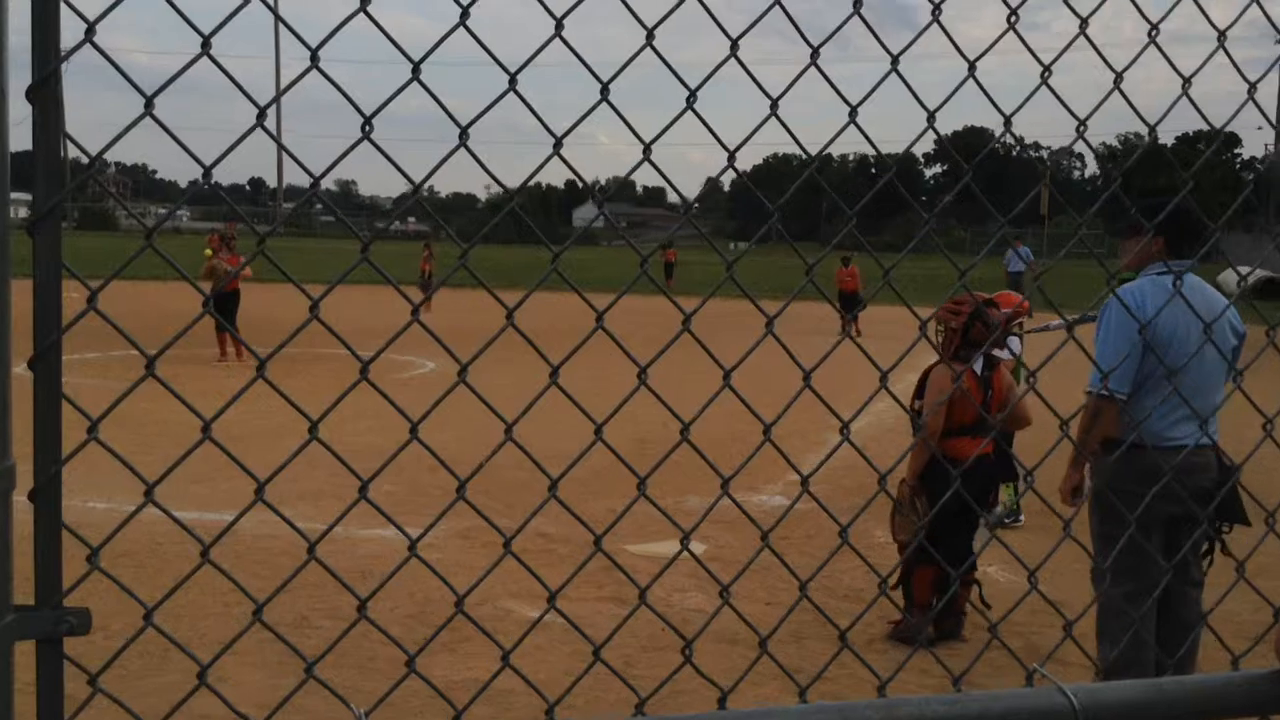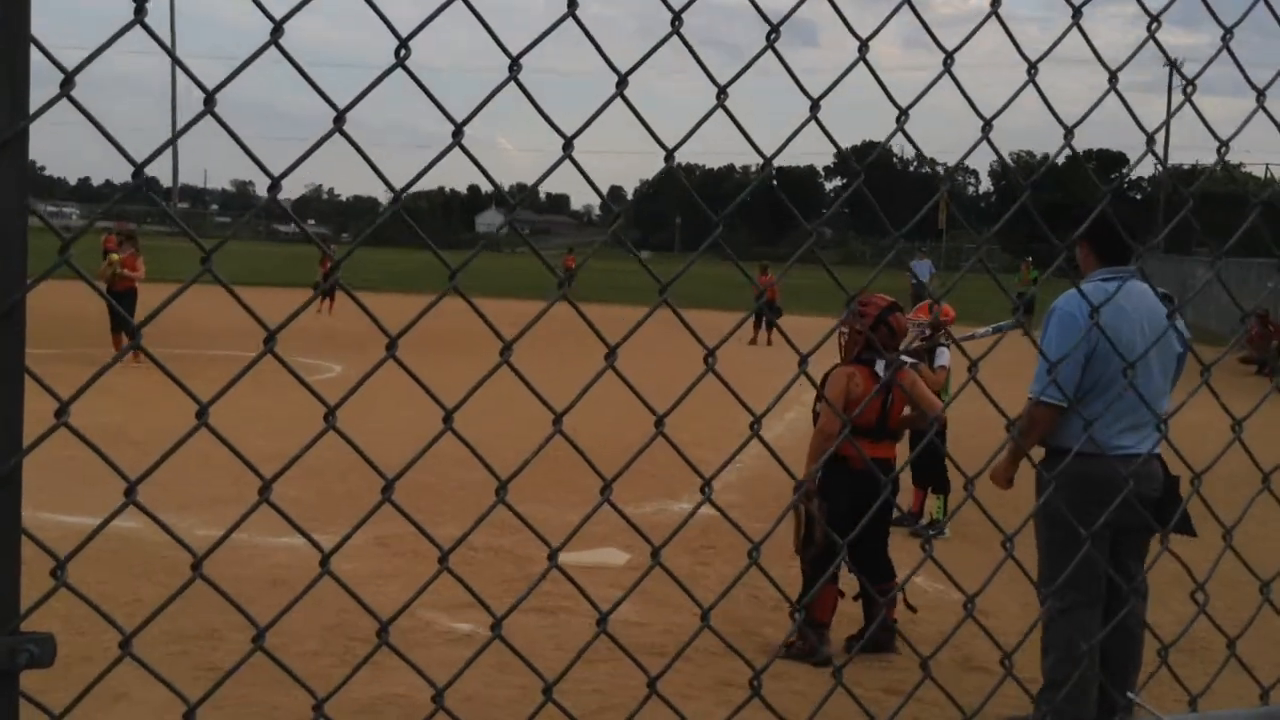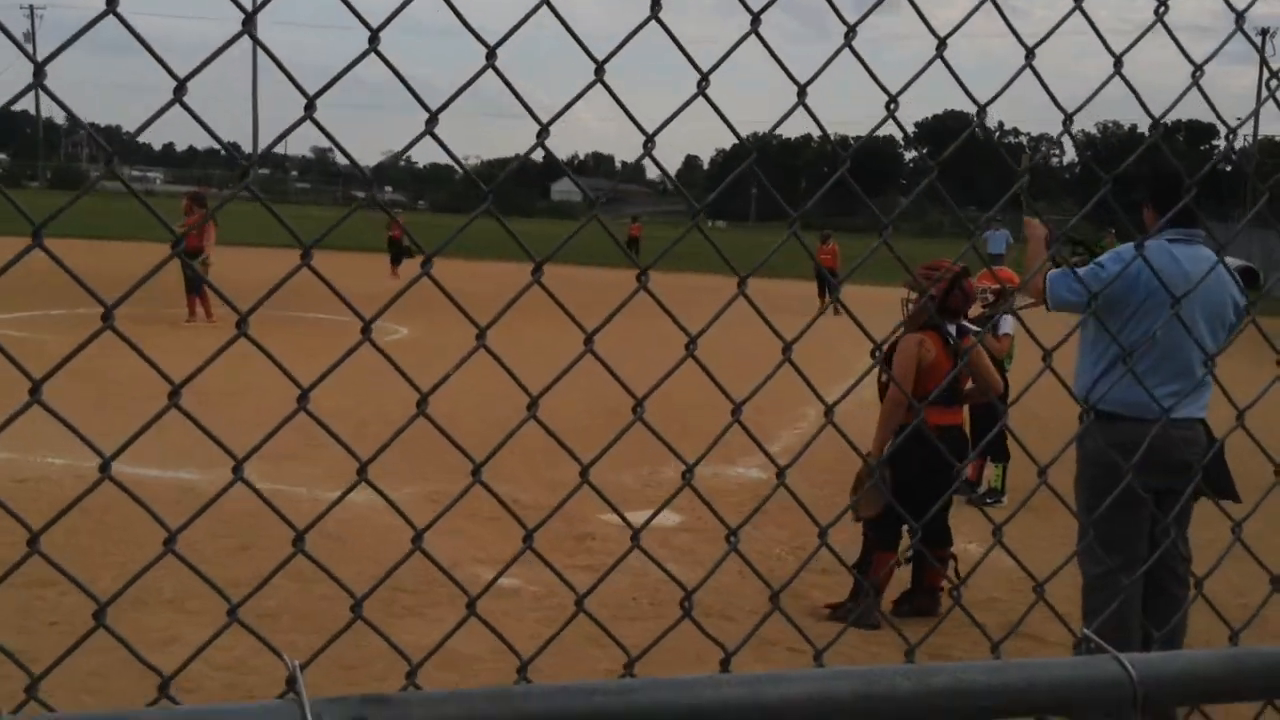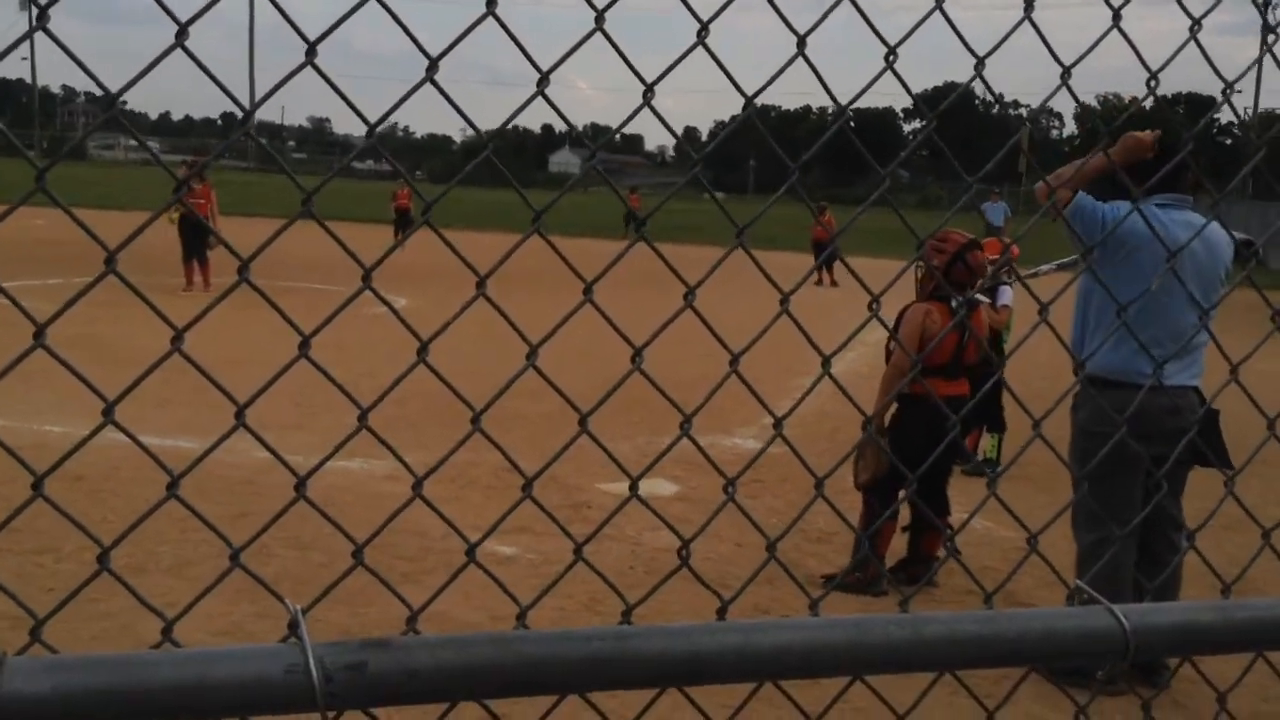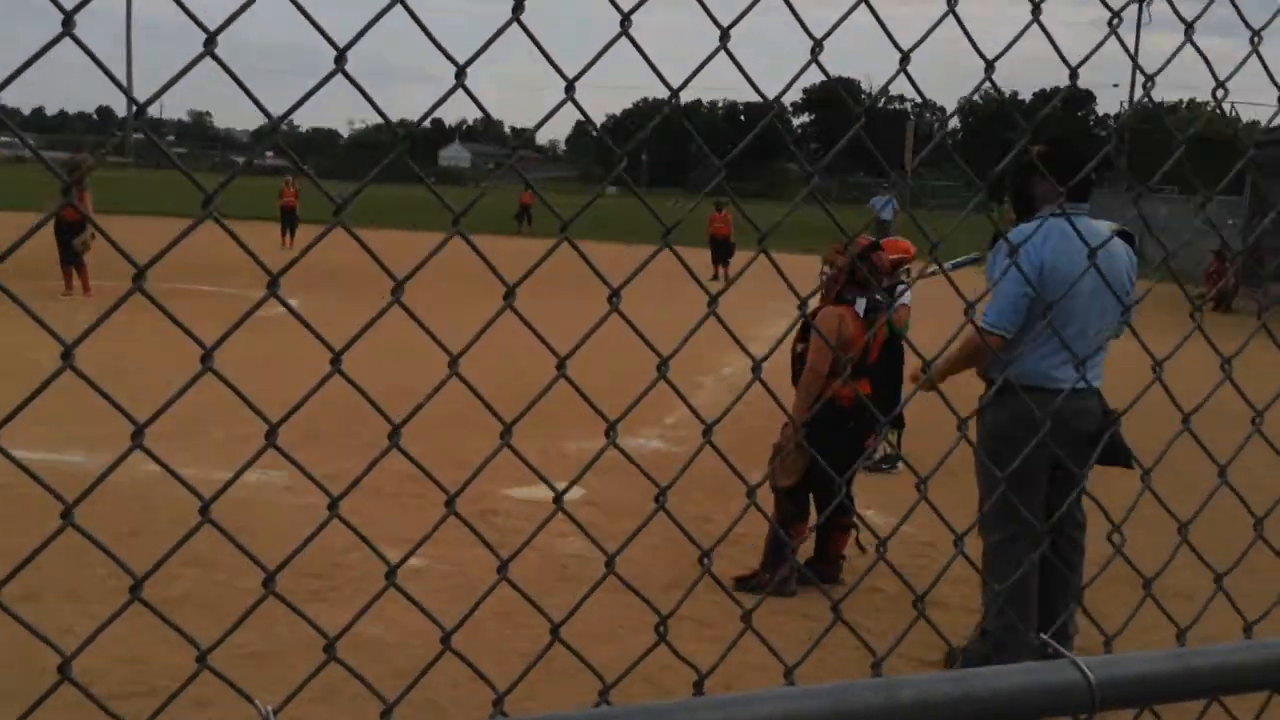
dt=1s
person 1, frame 1
left shoulder: (1129, 300)
right shoulder: (1223, 306)
left elbow: (1107, 398)
right elbow: (1217, 388)
left wrist: (1077, 466)
left hip: (1135, 464)
right hip: (1199, 464)
left knee: (1126, 590)
right knee: (1183, 588)
person 1, frame 2
left shoulder: (1077, 305)
right shoulder: (1165, 312)
left elbow: (1048, 403)
right elbow: (1160, 393)
left wrist: (1011, 459)
left hip: (1081, 472)
right hip: (1143, 472)
left knee: (1071, 600)
right knee: (1127, 595)
person 1, frame 3
left shoulder: (1130, 262)
right shoulder: (1225, 278)
left elbow: (1044, 288)
left wrist: (1037, 240)
left hip: (1120, 434)
right hip: (1187, 437)
left knee: (1112, 566)
right knee: (1169, 563)
person 1, frame 4
left shoulder: (1119, 224)
right shoulder: (1218, 239)
left elbow: (1047, 190)
left wrist: (1113, 156)
left hip: (1114, 401)
right hip: (1181, 404)
left knee: (1105, 532)
right knee: (1162, 530)
left ankle: (1103, 659)
right ankle: (1151, 655)
person 1, frame 5
left shoulder: (1026, 240)
right shoulder: (1119, 249)
left elbow: (994, 338)
right elbow: (1113, 326)
left wrist: (939, 371)
left hip: (1022, 405)
right hip: (1084, 405)
left knee: (1010, 532)
right knee: (1064, 528)
left ankle: (1004, 652)
right ankle: (1054, 647)
person 2, frame 1
left shoulder: (945, 373)
right shoulder: (998, 372)
left elbow: (929, 429)
right elbow: (1022, 418)
left wrist: (910, 477)
left hip: (944, 470)
right hip: (980, 469)
left knee: (920, 543)
right knee: (960, 545)
left ankle: (918, 621)
right ankle: (950, 619)
person 2, frame 2
left shoulder: (845, 374)
right shoulder: (903, 375)
left elbow: (827, 431)
right elbow: (937, 414)
left wrist: (807, 480)
left hip: (844, 474)
right hip: (883, 474)
left knee: (820, 554)
right knee: (873, 553)
left ankle: (814, 639)
right ankle: (882, 631)
person 2, frame 3
left shoulder: (915, 342)
right shoulder: (967, 342)
left elbow: (896, 400)
right elbow: (993, 387)
left wrist: (876, 450)
left hip: (917, 442)
right hip: (952, 441)
left knee: (884, 519)
right knee: (933, 520)
left ankle: (864, 603)
right ankle: (926, 595)
person 2, frame 4
left shoulder: (921, 312)
right shoulder: (976, 314)
left elbow: (899, 368)
right elbow: (976, 360)
left wrist: (877, 415)
left hip: (920, 409)
right hip: (956, 408)
left knee: (882, 486)
right knee: (932, 487)
left ankle: (867, 570)
right ankle: (920, 563)
person 2, frame 5
left shoulder: (832, 315)
right shoulder: (876, 314)
left elbow: (816, 372)
left wrist: (795, 420)
left hip: (829, 412)
right hip: (859, 410)
left knee: (793, 488)
right knee: (837, 487)
left ankle: (777, 572)
right ankle: (827, 563)
person 3, frame 1
left shoulder: (1012, 340)
left elbow: (1005, 369)
left wrist: (989, 350)
left knee: (1002, 454)
right knee: (990, 453)
left ankle: (1013, 510)
person 3, frame 2
left shoulder: (940, 351)
right shoulder: (921, 349)
left elbow: (936, 383)
left wrist: (918, 362)
left knee: (935, 467)
right knee: (918, 465)
left ankle: (939, 522)
right ankle: (915, 512)
person 3, frame 3
left shoulder: (1005, 318)
right shoulder: (985, 318)
left elbow: (1001, 351)
left wrist: (982, 330)
right wrist: (967, 327)
left knee: (995, 435)
right knee: (978, 433)
left ankle: (997, 490)
right ankle: (974, 480)
person 3, frame 4
left shoulder: (1003, 289)
right shoulder: (985, 287)
left elbow: (1000, 322)
left wrist: (980, 302)
left hip: (992, 355)
left knee: (991, 406)
right knee: (972, 403)
left ankle: (992, 461)
right ankle: (970, 451)
person 3, frame 5
left shoulder: (901, 290)
right shoulder: (883, 286)
left elbow: (900, 322)
left hip: (891, 352)
left knee: (891, 402)
right knee: (874, 398)
left ankle: (893, 456)
